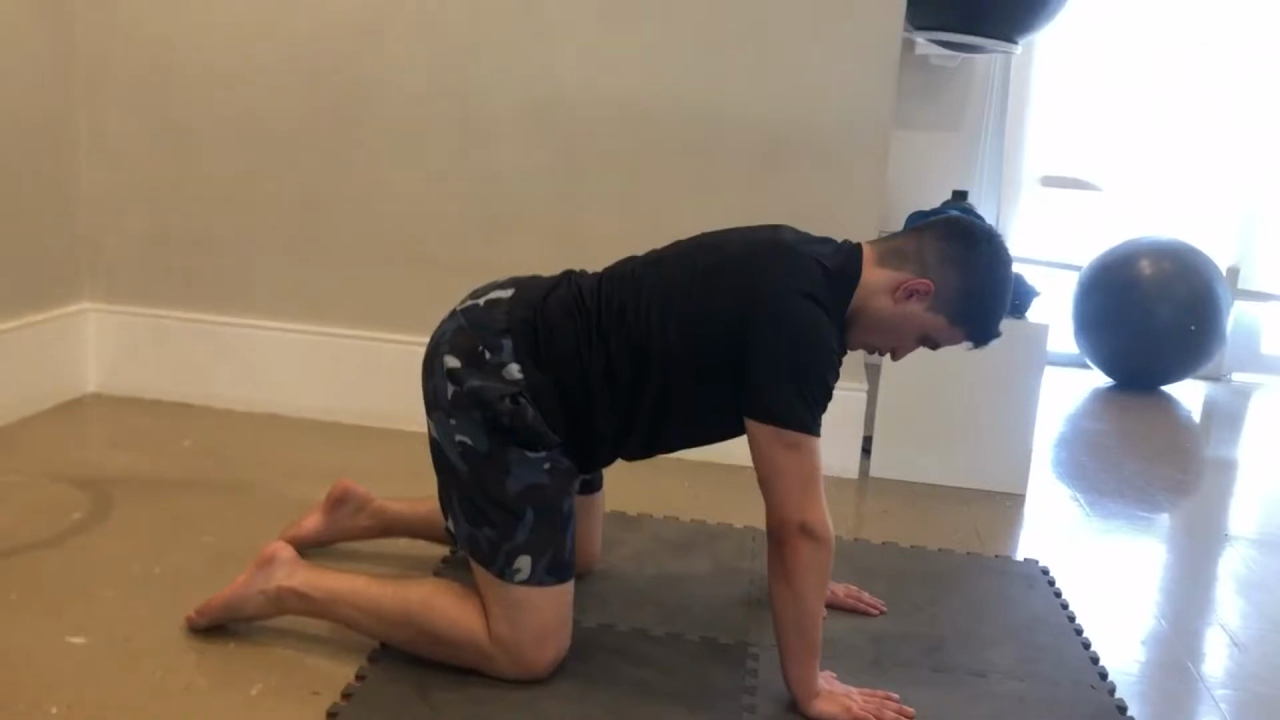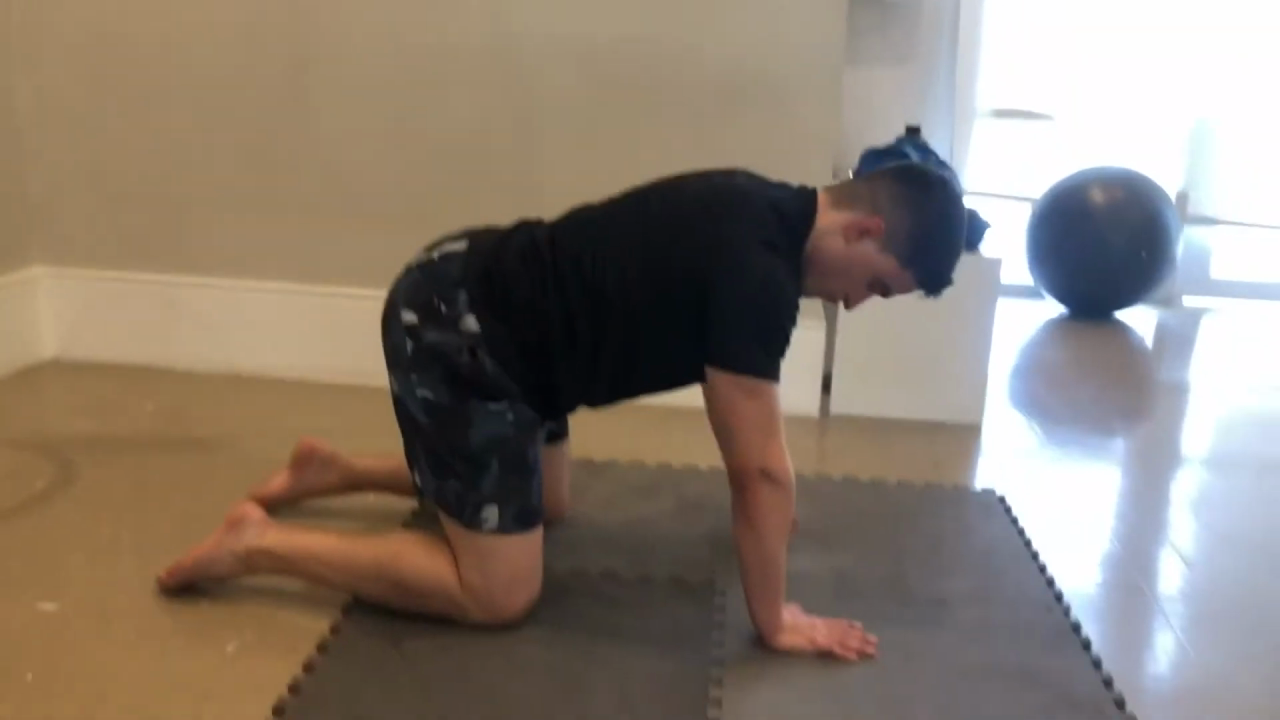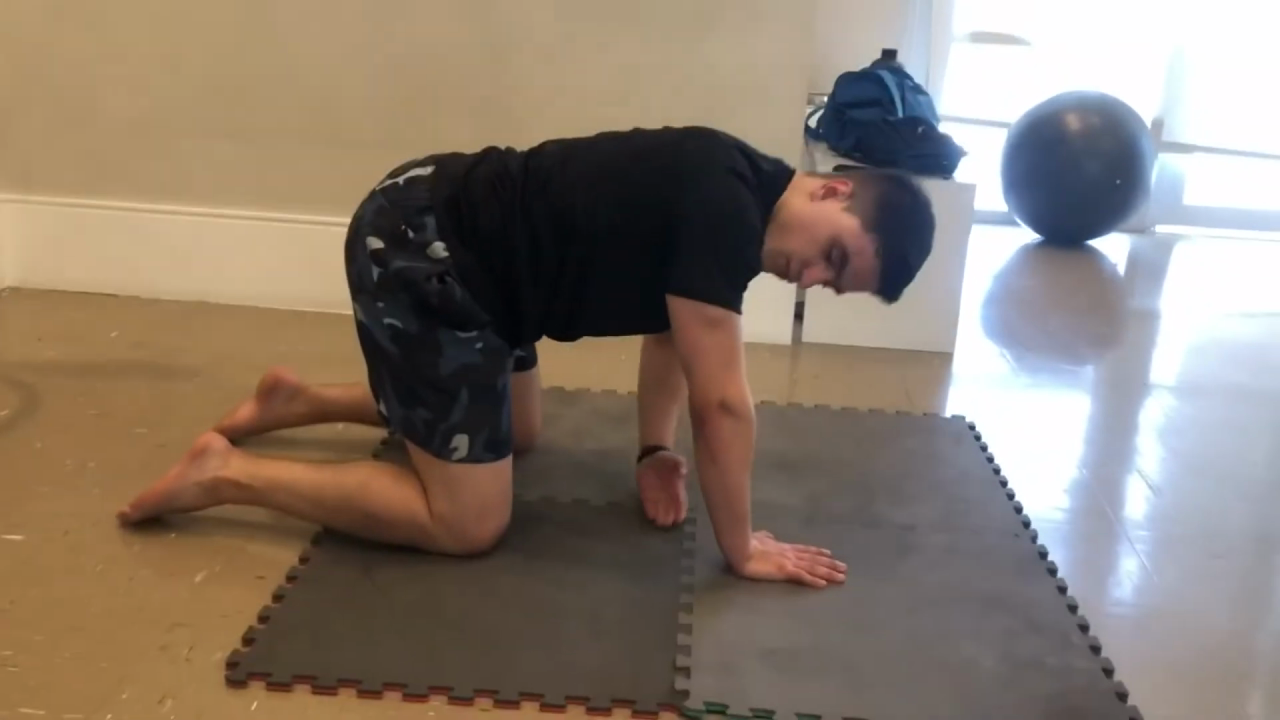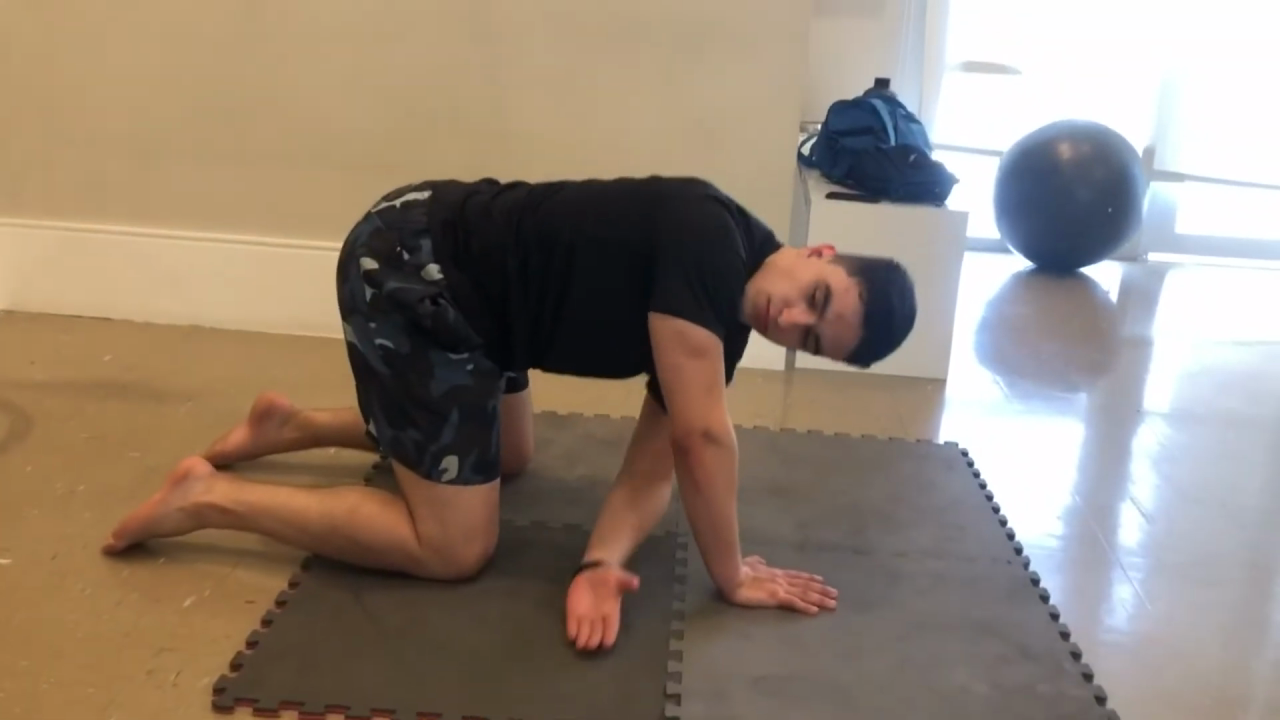
dt=0.4s
person 1, frame 1
left shoulder: (810, 278)
right shoulder: (799, 318)
right elbow: (799, 523)
left wrist: (804, 579)
left hip: (519, 344)
right hip: (494, 378)
left knee: (574, 557)
right knee: (527, 648)
left ankle: (366, 513)
right ankle: (291, 584)
person 1, frame 2
left shoulder: (764, 221)
right shoulder: (757, 266)
left elbow: (721, 376)
right elbow: (761, 469)
left wrist: (760, 506)
right wrist: (774, 619)
left hip: (475, 304)
right hip: (455, 330)
left knee: (544, 507)
right knee: (500, 594)
left ankle: (334, 469)
right ankle: (260, 542)
person 1, frame 3
left shoulder: (735, 198)
right shoulder: (724, 204)
left elbow: (667, 327)
right elbow: (720, 402)
left wrist: (655, 451)
right wrist: (742, 548)
left hip: (447, 239)
right hip: (417, 252)
left knee: (515, 434)
right knee: (470, 523)
left ankle: (302, 399)
right ankle: (229, 473)
person 1, frame 4
left shoulder: (727, 316)
right shoulder: (707, 241)
left elbow: (657, 461)
right elbow: (702, 436)
left wrist: (599, 564)
right wrist: (732, 575)
left hip: (443, 268)
right hip: (409, 269)
left knee: (506, 458)
right knee: (456, 545)
left ankle: (292, 422)
right ankle: (212, 498)
